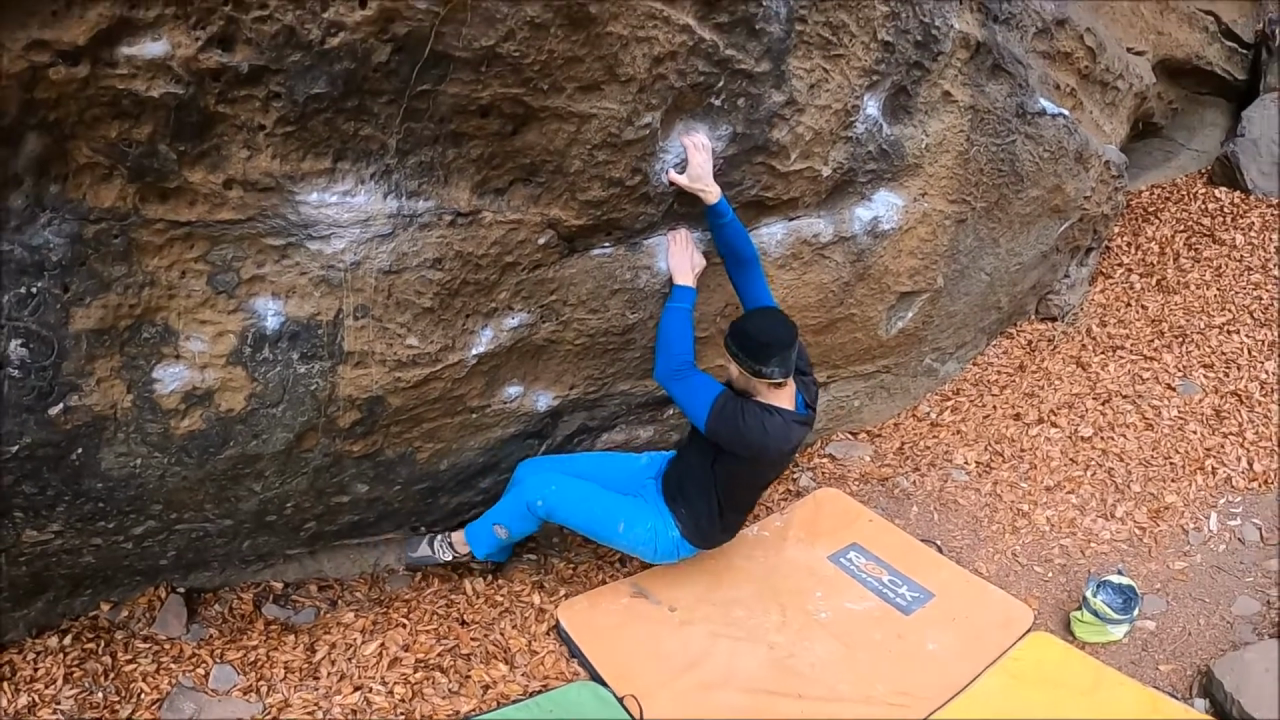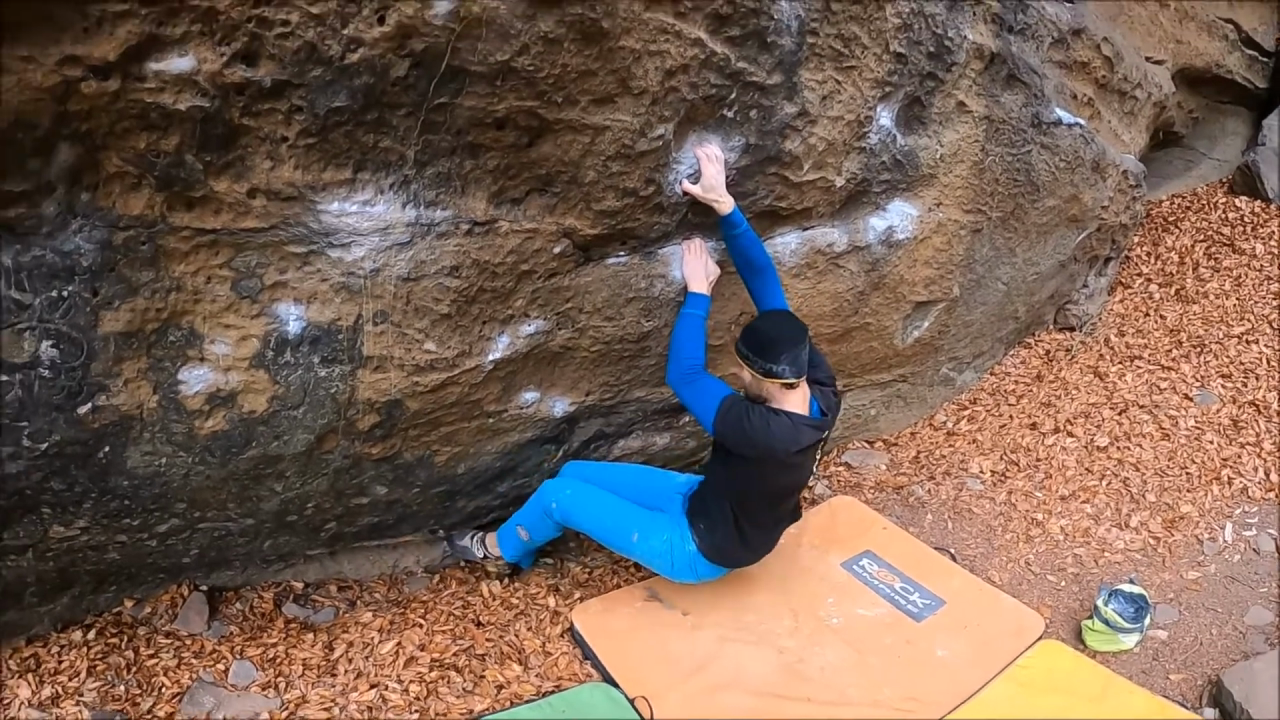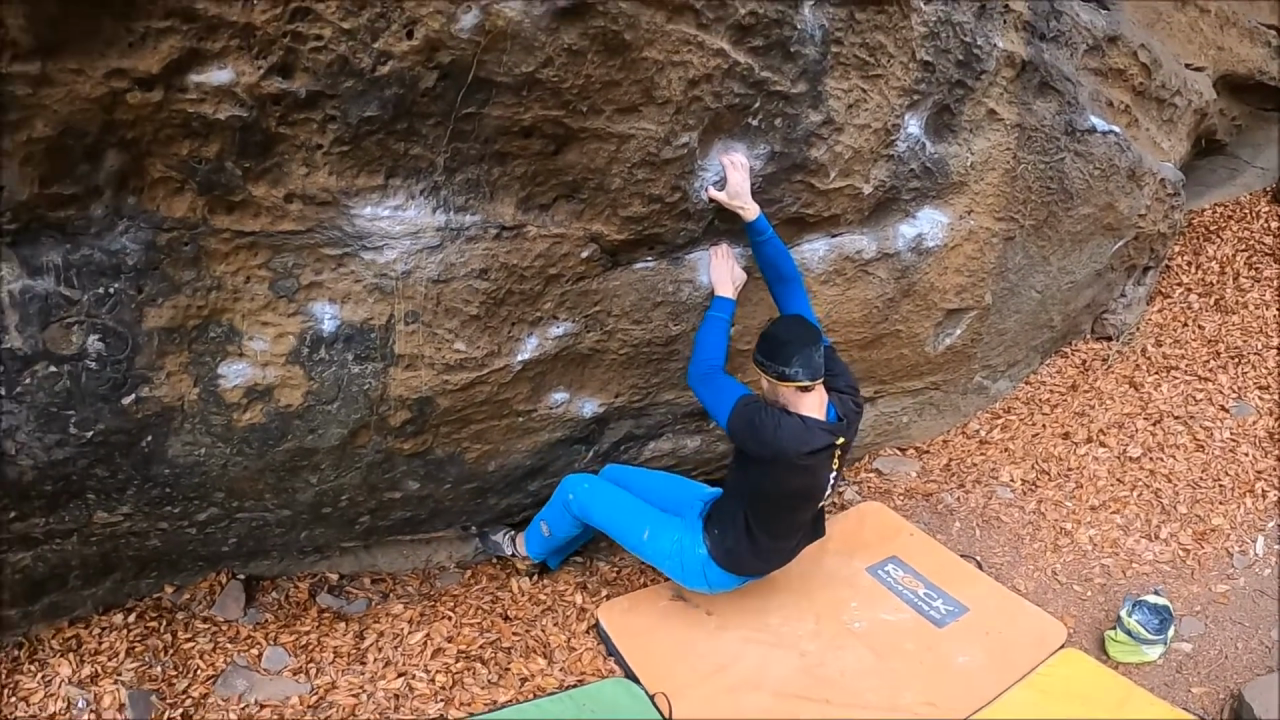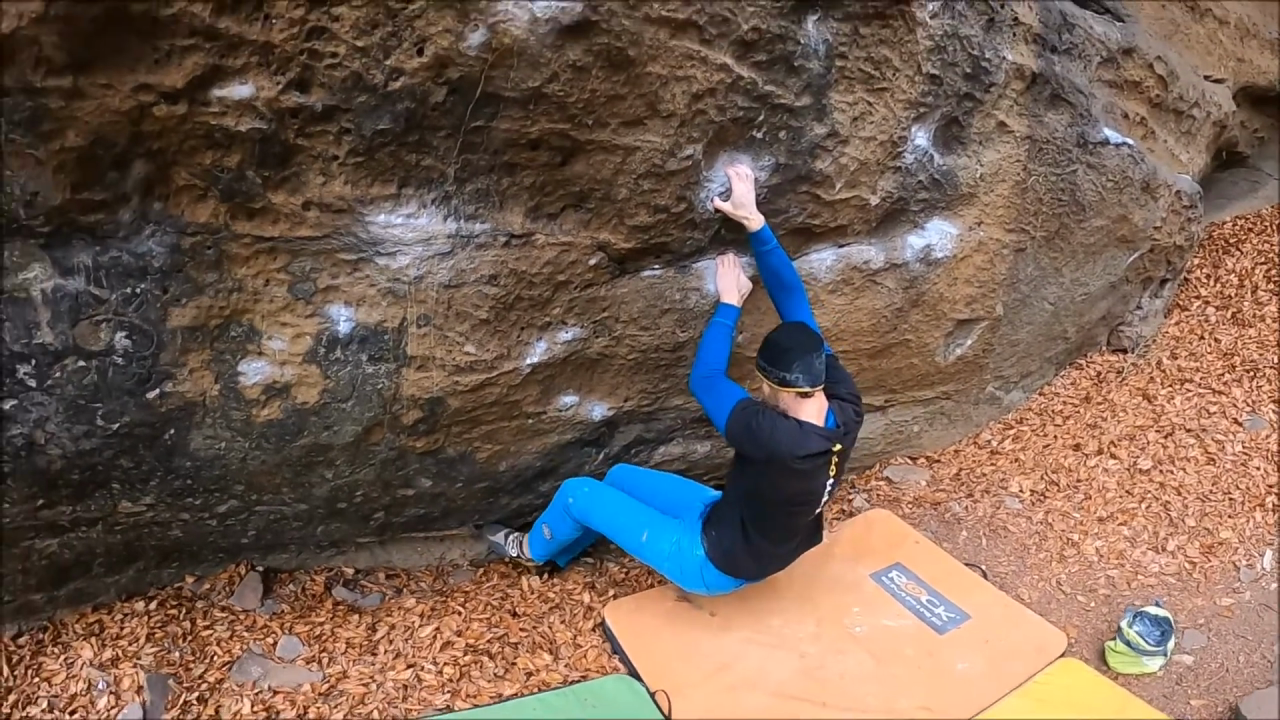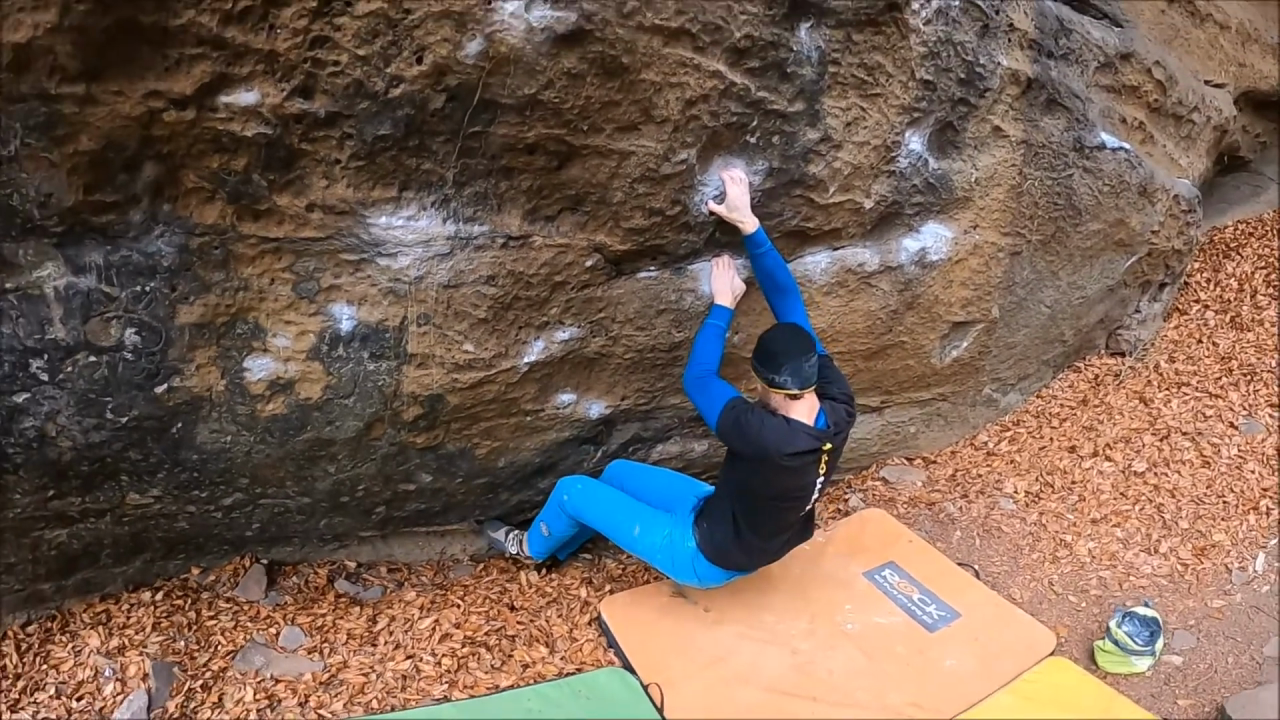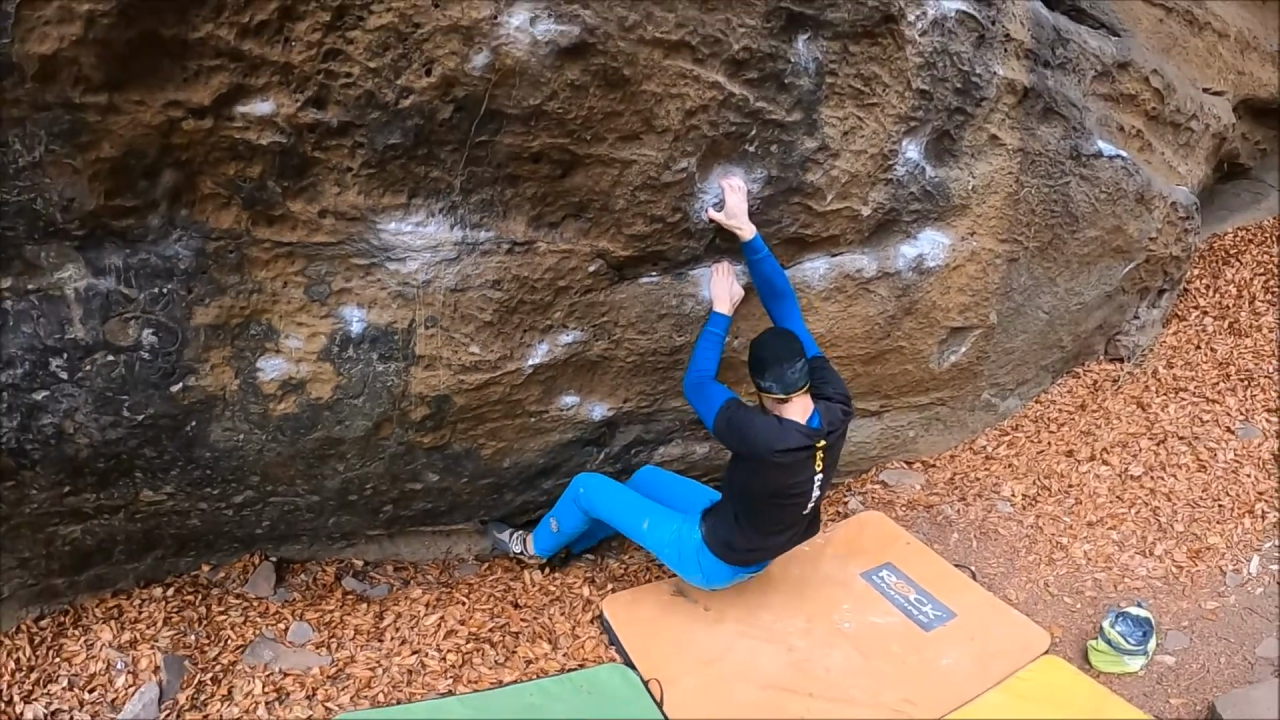
dt=0.3s
person 1, frame 1
left shoulder: (757, 431)
right shoulder: (796, 373)
left elbow: (672, 372)
right elbow: (749, 274)
left wrist: (684, 282)
right wrist: (710, 194)
left hip: (675, 530)
right hip: (670, 475)
left knee: (541, 491)
right knee: (530, 470)
left ankle: (466, 546)
right ankle: (492, 550)
person 1, frame 2
left shoulder: (767, 433)
right shoulder: (819, 387)
left elbow: (684, 375)
right elbow: (768, 287)
left wrist: (698, 290)
right wrist: (724, 205)
left hip: (701, 551)
right hip: (703, 499)
left knee: (559, 494)
right knee: (574, 473)
left ankle: (500, 548)
right ankle: (517, 555)
person 1, frame 3
left shoulder: (781, 437)
right shoulder: (844, 398)
left elbow: (704, 375)
right elbow: (792, 295)
left wrist: (724, 295)
right wrist: (749, 211)
left hip: (718, 563)
right hip: (747, 531)
left knee: (578, 489)
right knee: (612, 476)
left ankle: (527, 548)
right ankle: (550, 556)
person 1, frame 4
left shoulder: (779, 441)
right shoulder: (845, 406)
left elbow: (705, 380)
right elbow: (796, 305)
left wrist: (730, 302)
right wrist: (754, 222)
left hip: (717, 566)
right hip: (747, 534)
left knee: (578, 493)
right knee: (620, 477)
left ankle: (533, 550)
right ankle: (558, 554)
person 1, frame 5
left shoulder: (772, 440)
right shoulder: (838, 406)
left elbow: (698, 380)
right elbow: (790, 307)
left wrist: (723, 303)
right wrist: (748, 224)
left hip: (709, 559)
right hip: (738, 526)
left knee: (572, 491)
right knee: (617, 473)
left ankle: (531, 548)
right ankle: (558, 547)
person 1, frame 6
left shoulder: (766, 438)
right shoulder: (835, 405)
left elbow: (698, 384)
right elbow: (787, 311)
left wrist: (721, 309)
right wrist: (747, 231)
left hip: (716, 561)
right hip: (759, 544)
left knee: (588, 487)
right knee: (646, 478)
left ankle: (537, 547)
right ankle: (573, 542)
